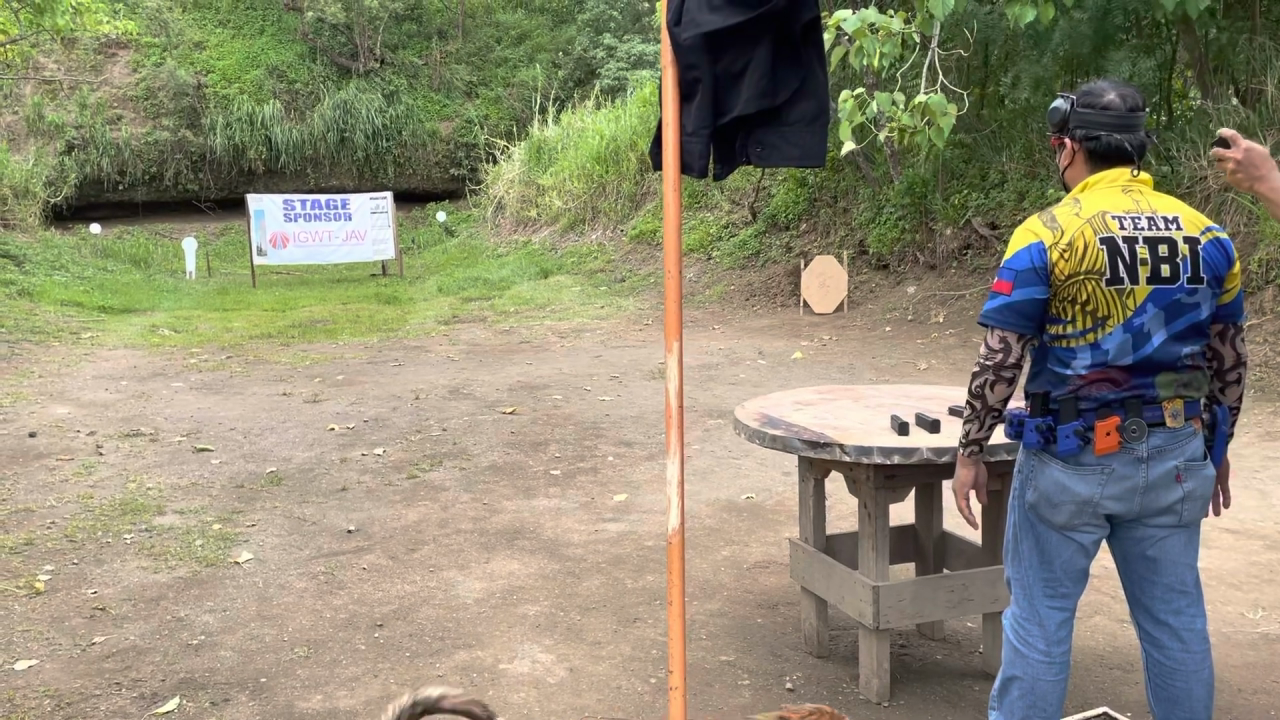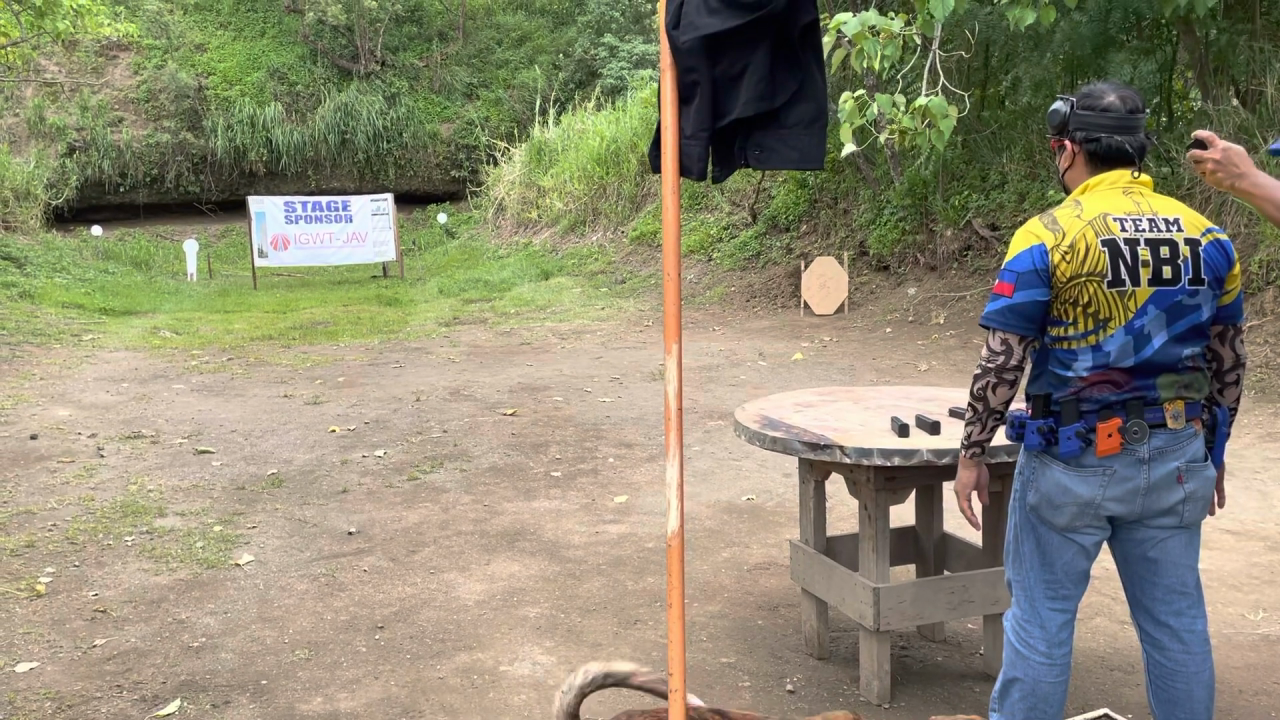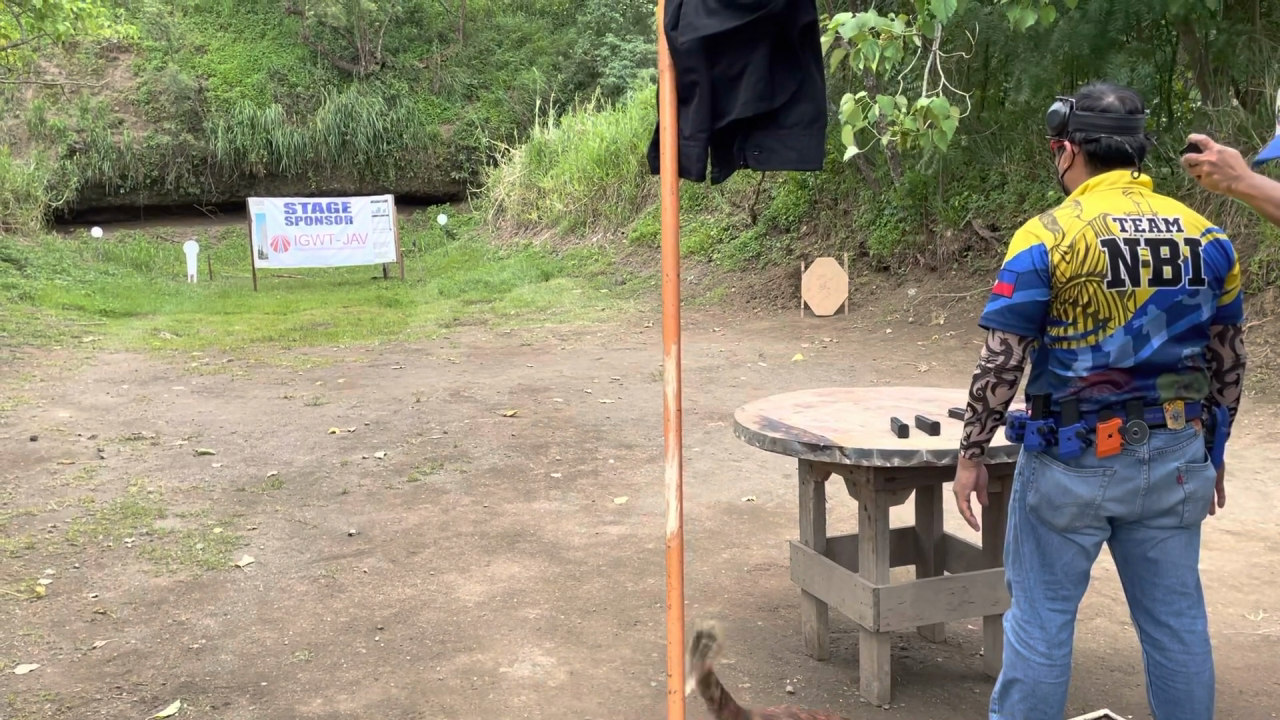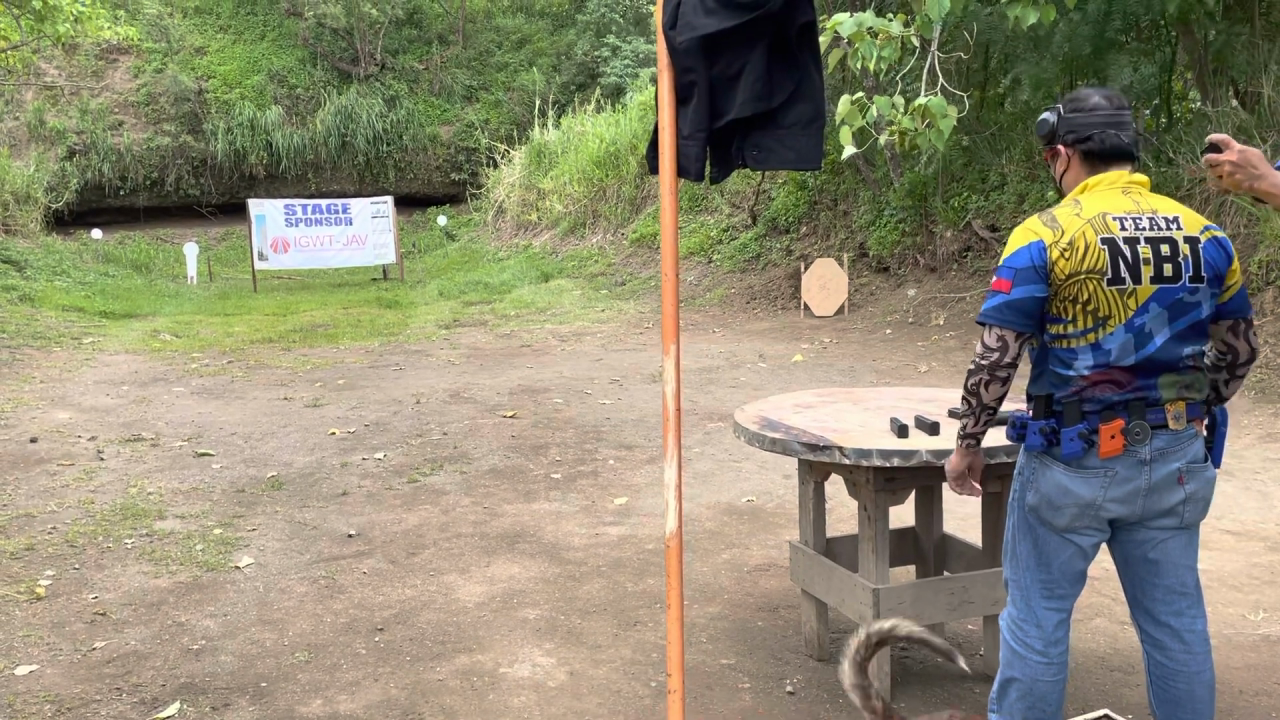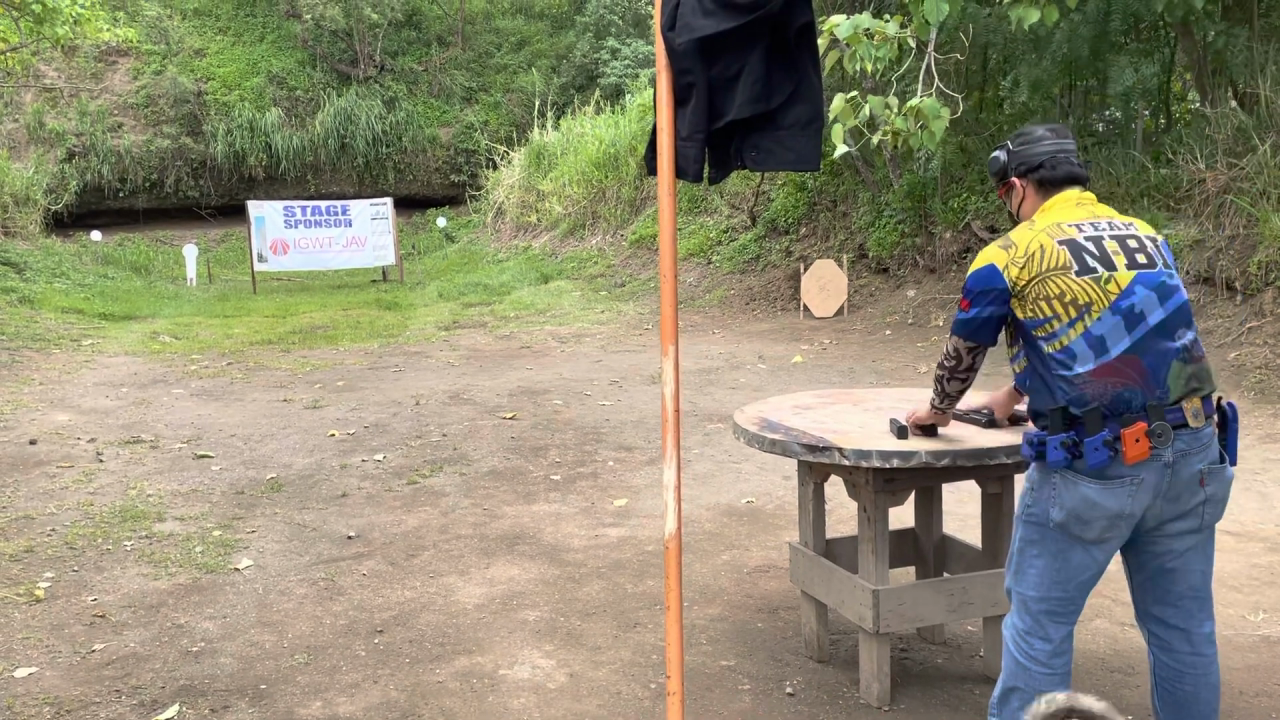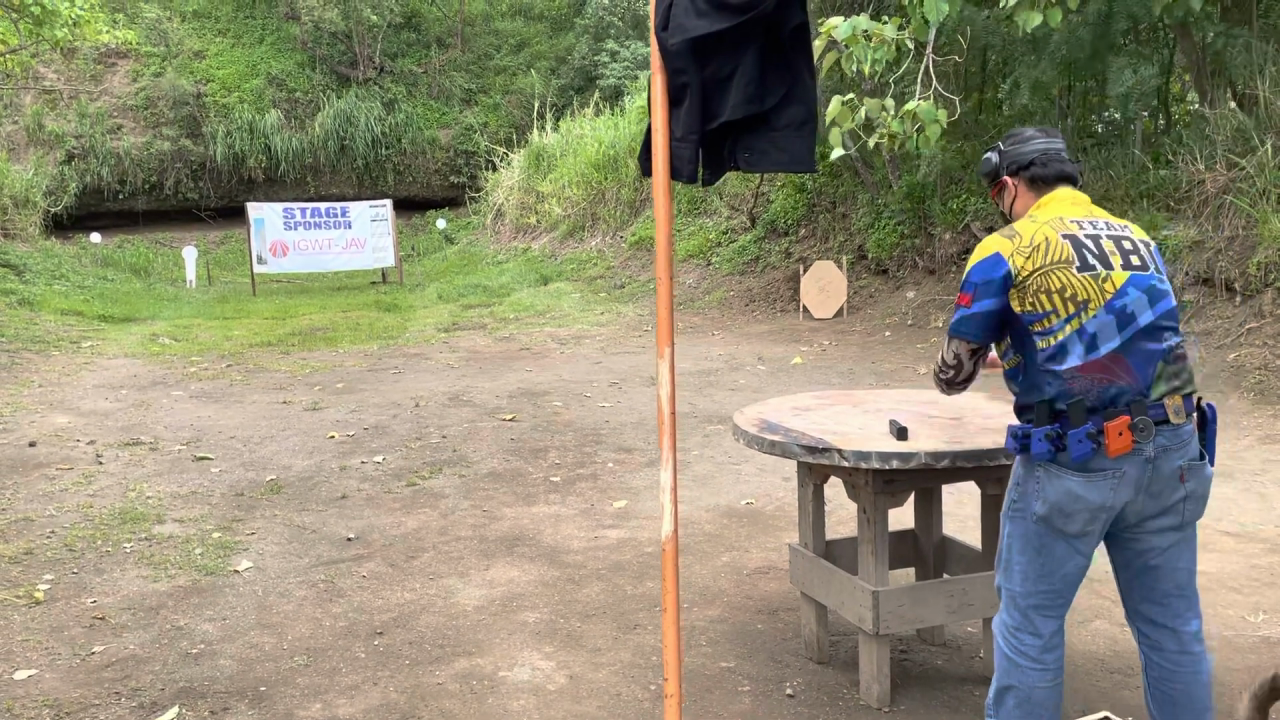
dt=0.3s
person 1, frame 1
left shoulder: (1046, 234)
right shoulder: (1205, 235)
left elbow: (999, 360)
right elbow: (1229, 359)
left wrist: (969, 451)
right wrist: (1217, 448)
left hip: (1072, 459)
right hip: (1173, 456)
left knee: (1040, 614)
right knee: (1175, 616)
person 1, frame 2
left shoulder: (1048, 237)
right shoulder: (1206, 236)
left elbow: (1002, 362)
right elbow: (1228, 359)
left wrist: (972, 453)
right wrist: (1213, 449)
left hip: (1074, 460)
right hip: (1174, 457)
left knee: (1042, 616)
right knee: (1176, 618)
person 1, frame 3
left shoulder: (1047, 236)
right shoulder: (1205, 237)
left elbow: (1001, 362)
right elbow: (1228, 362)
left wrist: (971, 453)
right wrist: (1211, 449)
left hip: (1073, 461)
right hip: (1172, 457)
left knee: (1041, 617)
right knee: (1175, 618)
person 1, frame 4
left shoulder: (1044, 236)
right shoulder: (1204, 235)
left elbow: (995, 357)
right elbow: (1239, 349)
left wrist: (967, 443)
left hip: (1074, 460)
right hip: (1172, 457)
left knee: (1037, 614)
right knee: (1175, 618)
person 1, frame 5
left shoulder: (1007, 257)
right shoulder: (1145, 238)
left elbow: (960, 358)
left wrist: (936, 409)
left hip: (1091, 468)
right hip: (1192, 454)
left knee: (1041, 622)
right knee: (1184, 624)
person 1, frame 6
left shoulder: (1005, 250)
right shoulder: (1136, 239)
left elbow: (956, 368)
left wrist: (952, 372)
left hip: (1074, 463)
right hip: (1171, 451)
left knee: (1030, 618)
right knee: (1172, 621)
